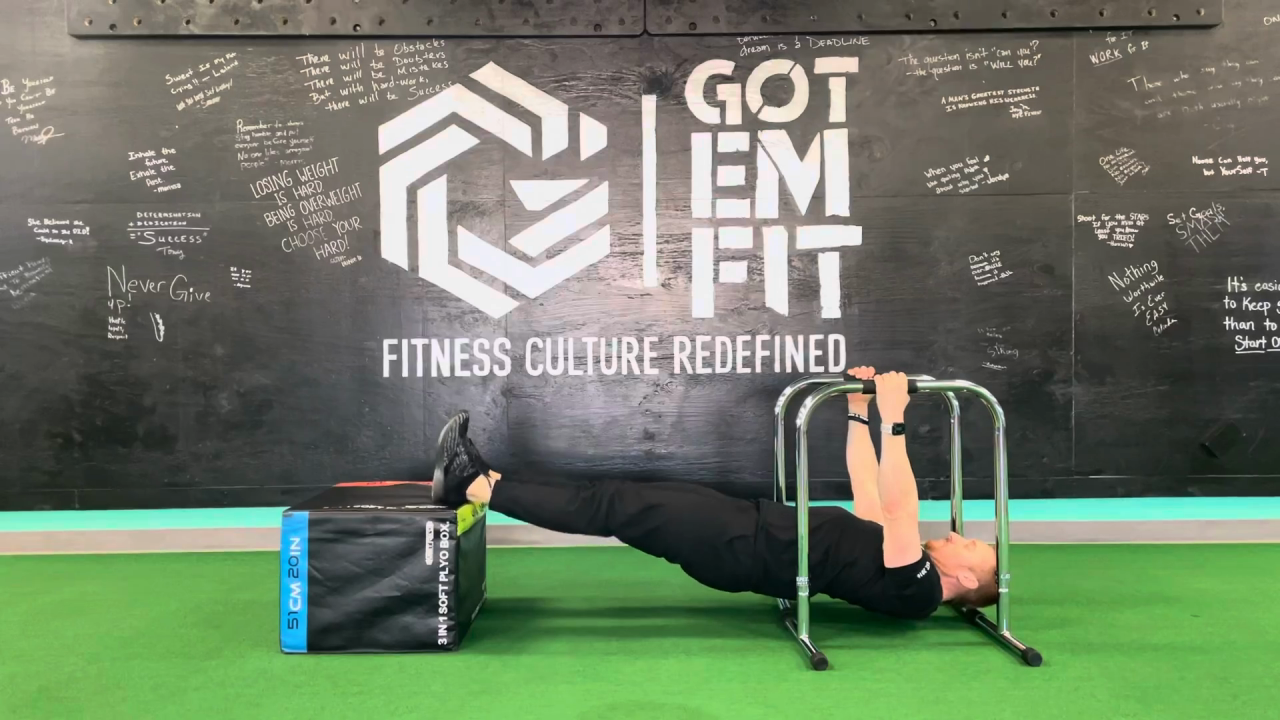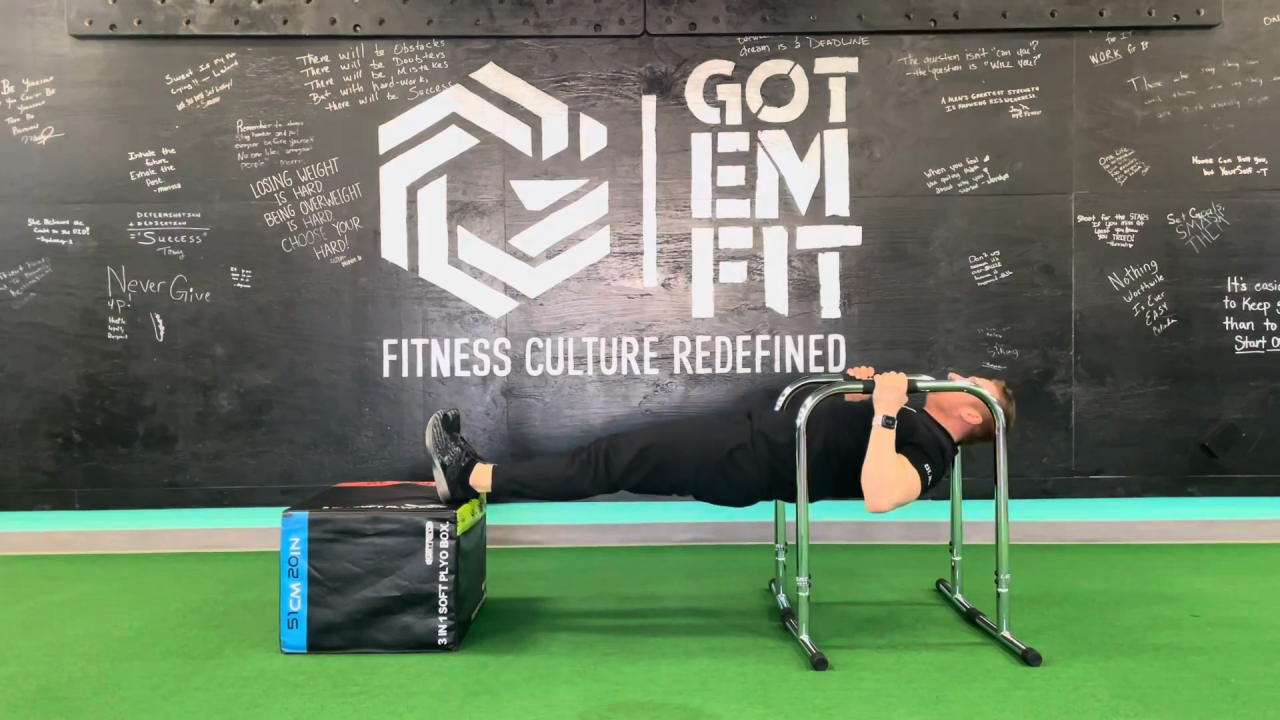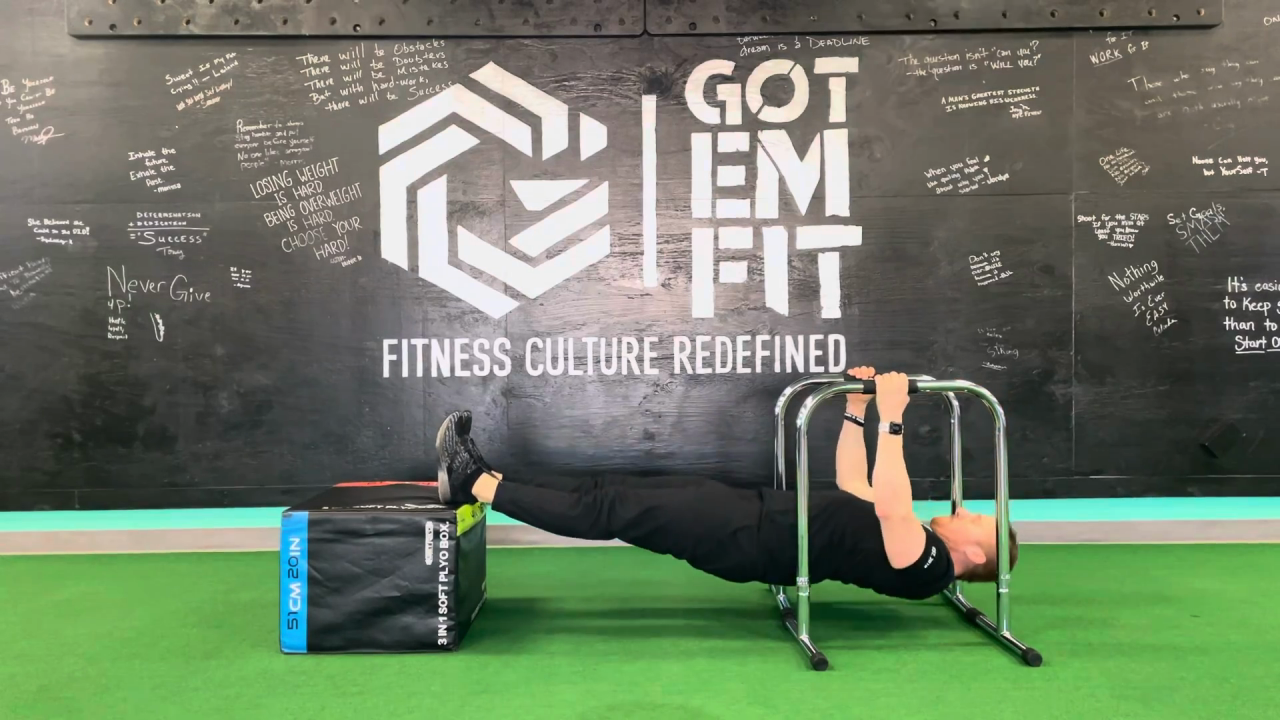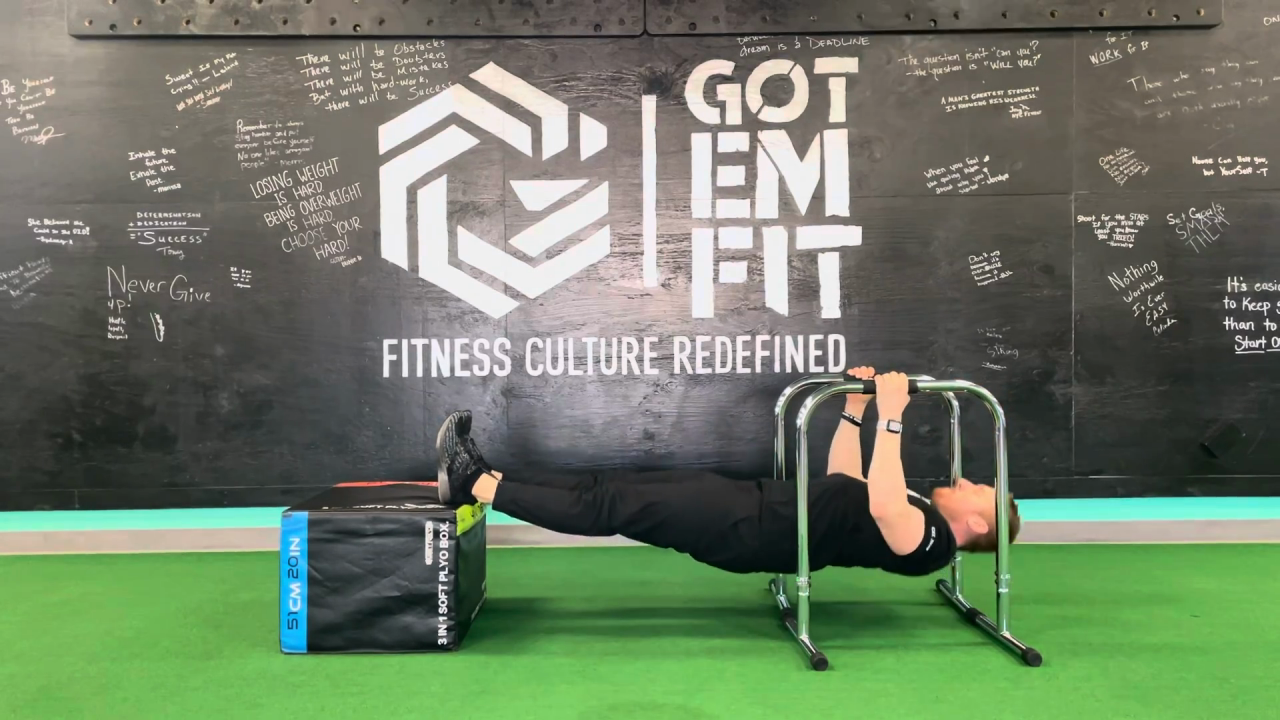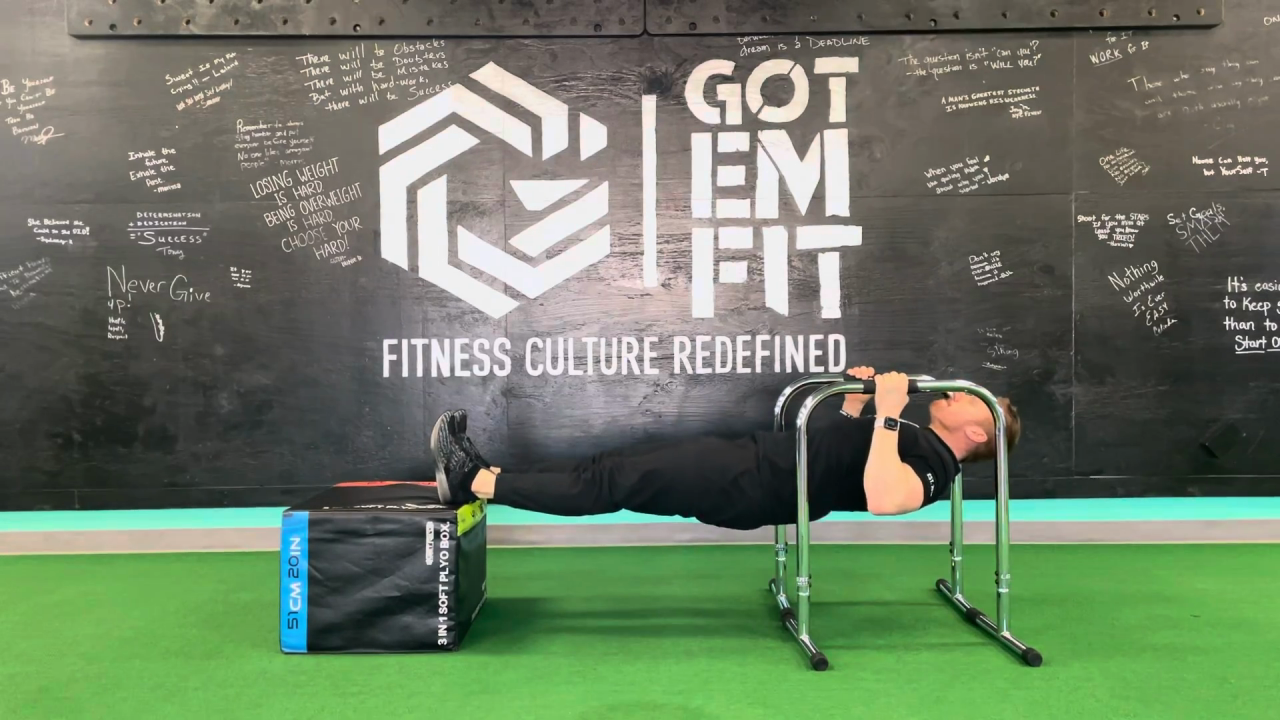
dt=1s
person 1, frame 1
left shoulder: (914, 590)
right shoulder: (907, 562)
left elbow: (900, 507)
right elbow: (869, 491)
left wrist: (892, 421)
right wrist: (858, 412)
left hip: (744, 551)
right hip: (752, 522)
left knee: (608, 510)
right knee: (614, 497)
left ankle: (474, 482)
right ankle: (476, 477)
person 1, frame 2
left shoulder: (927, 452)
right shoulder: (917, 433)
left elbow: (878, 496)
left wrist: (885, 411)
right wrist: (861, 392)
left hip: (746, 461)
right hip: (749, 435)
left knee: (605, 466)
right knee: (611, 456)
left ankle: (471, 476)
right ankle: (476, 472)
person 1, frame 3
left shoulder: (923, 566)
right shoulder: (918, 545)
left elbow: (892, 508)
right elbow: (852, 485)
left wrist: (892, 419)
right wrist: (856, 410)
left hip: (747, 538)
right hip: (753, 511)
left knee: (606, 513)
right knee: (610, 495)
left ankle: (474, 483)
right ankle: (479, 477)
person 1, frame 4
left shoulder: (926, 541)
right shoulder: (920, 513)
left elbow: (881, 505)
right elbow: (841, 479)
left wrist: (891, 419)
right wrist: (855, 408)
left hip: (749, 529)
right hip: (750, 503)
left knee: (605, 510)
right knee: (610, 489)
left ankle: (476, 484)
right ankle: (481, 476)
person 1, frame 5
left shoulder: (930, 469)
right shoulder: (917, 448)
left elbow: (879, 497)
left wrist: (887, 413)
right wrist: (856, 400)
left hip: (749, 486)
right hip: (751, 459)
left knee: (607, 486)
right knee: (609, 468)
left ankle: (474, 481)
right ankle: (480, 473)
